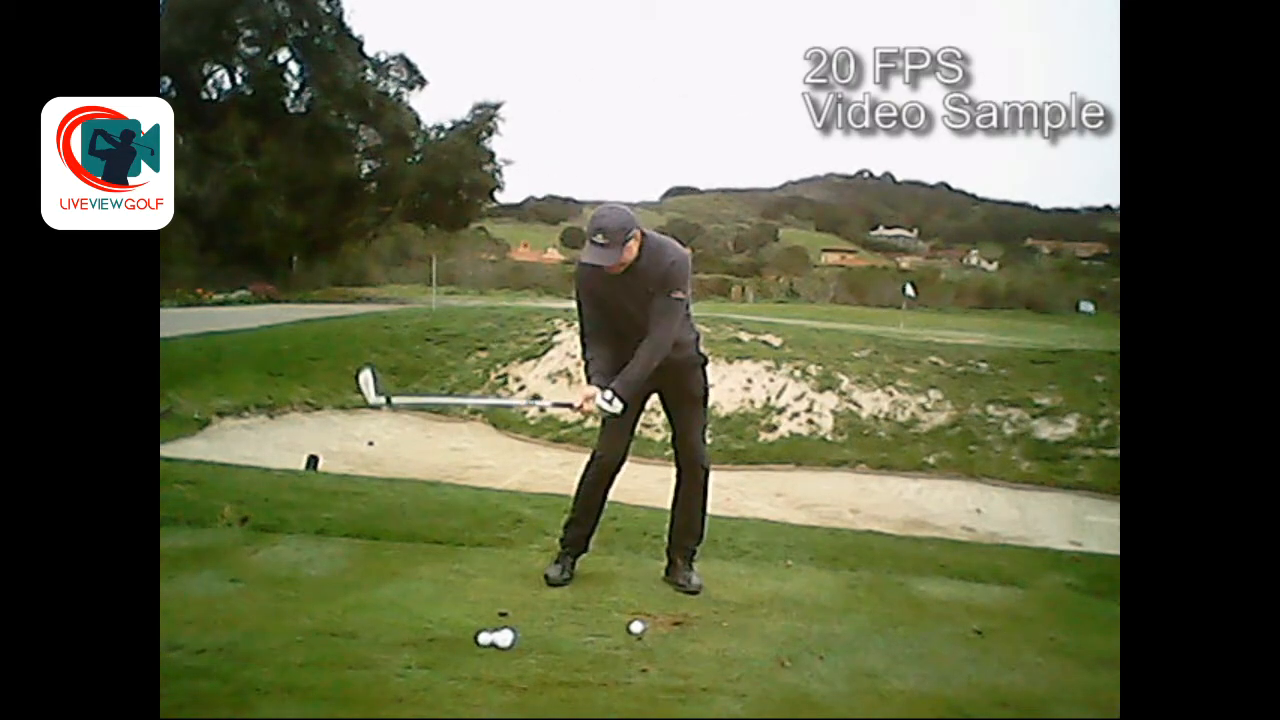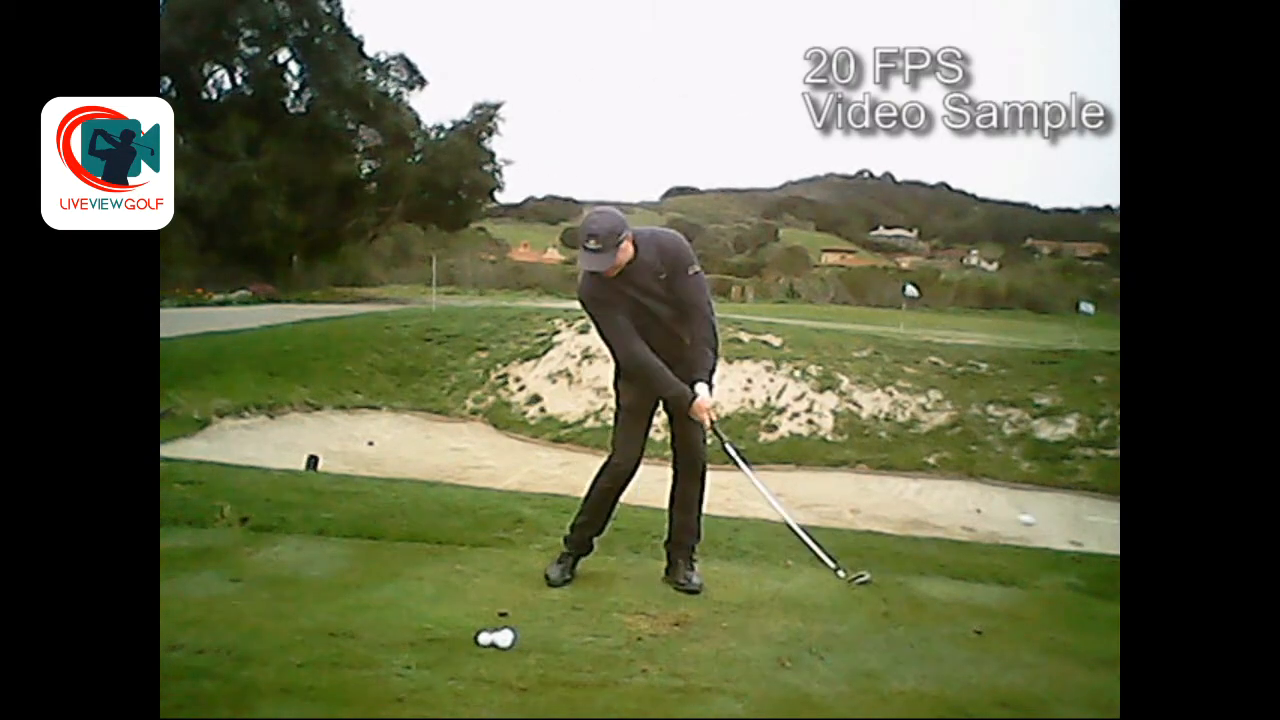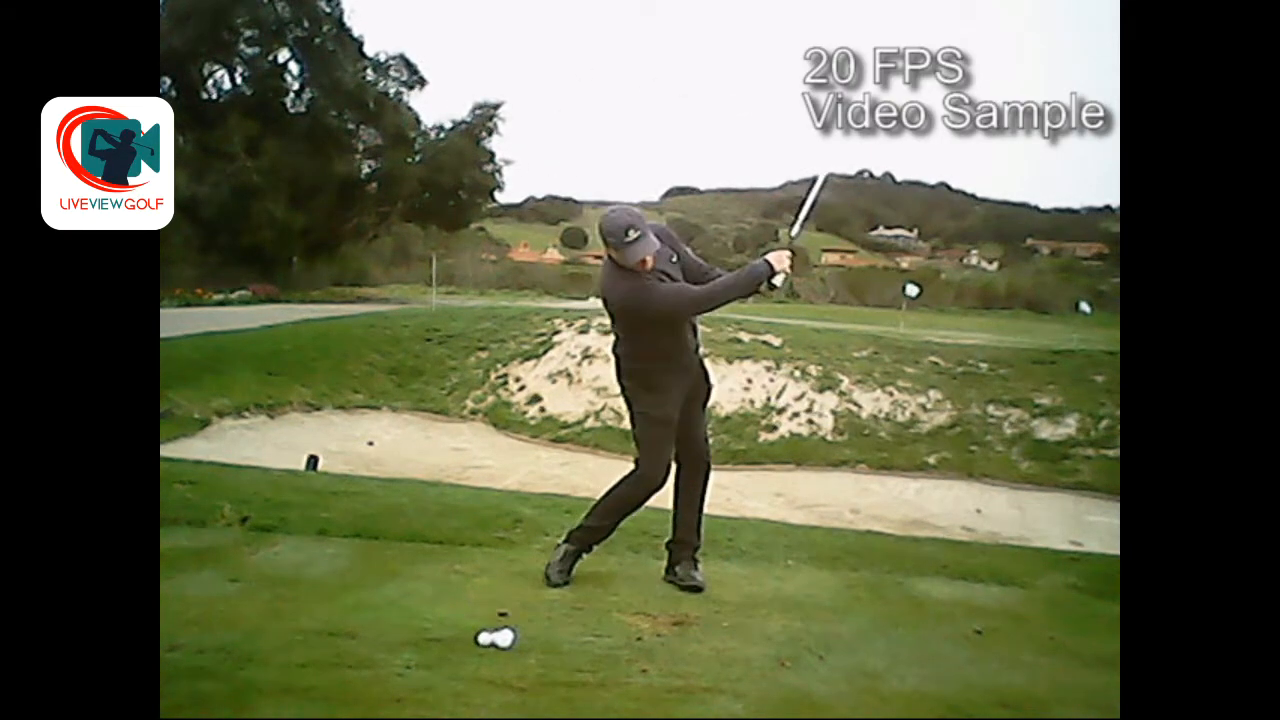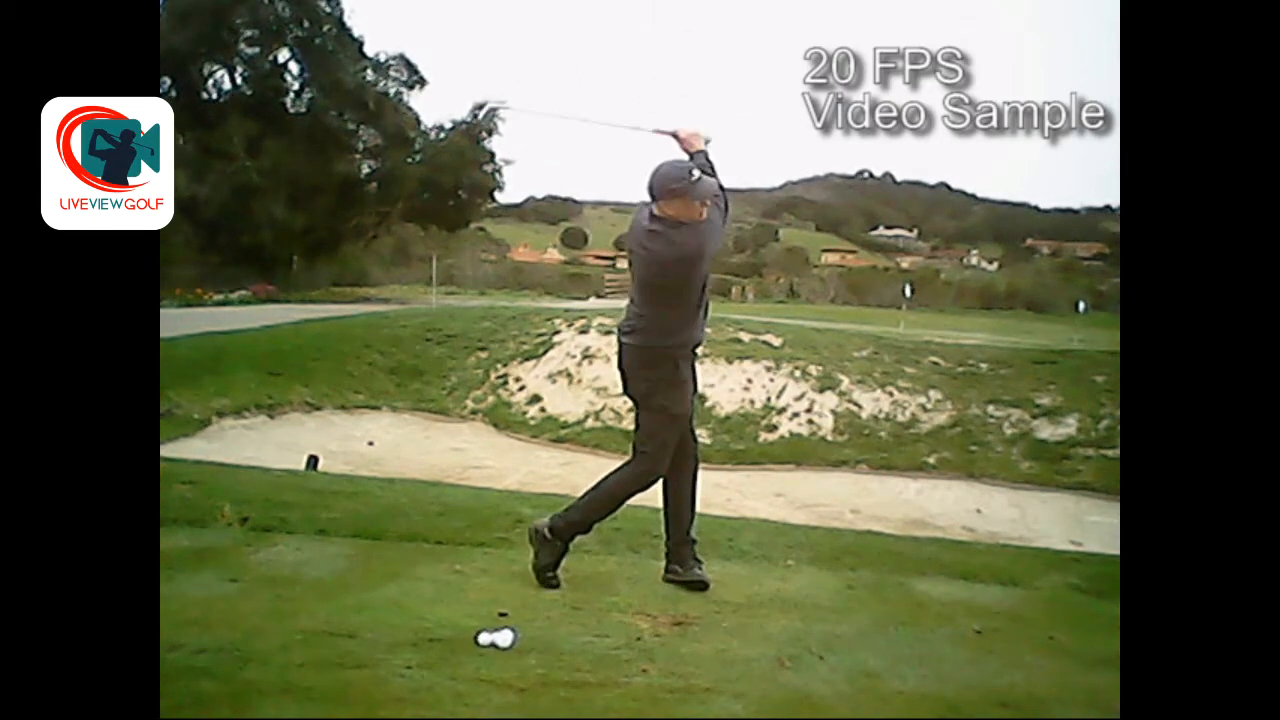
dt=0.5s
person 1, frame 1
left shoulder: (671, 260)
right shoulder: (590, 272)
left elbow: (661, 336)
right elbow: (595, 336)
left wrist: (616, 390)
right wrist: (596, 382)
left hip: (679, 365)
right hip: (624, 367)
left knee: (693, 461)
right knee: (607, 457)
left ankle: (681, 559)
right ankle: (570, 549)
person 1, frame 2
left shoulder: (670, 246)
right shoulder: (592, 287)
left elbow: (700, 314)
right elbow: (632, 350)
left wrist: (702, 379)
right wrist: (685, 397)
left hip: (687, 363)
right hip: (639, 372)
left knee: (692, 460)
right knee: (622, 462)
left ankle: (680, 558)
right ankle: (574, 549)
person 1, frame 3
left shoulder: (658, 244)
right shoulder: (625, 291)
left elbow: (702, 273)
right elbow: (706, 298)
left wrist: (760, 270)
right wrist: (765, 269)
left hip: (686, 365)
right hip: (649, 380)
left knee: (696, 460)
right knee: (651, 471)
left ankle: (683, 558)
right ankle: (574, 545)
person 1, frame 4
left shoulder: (644, 221)
right shoulder: (688, 247)
right elbow: (719, 210)
left wrist: (695, 159)
right wrist: (700, 154)
left hip: (664, 354)
right hip: (659, 362)
left knee: (683, 456)
right knee: (649, 463)
left ankle: (680, 557)
right ankle: (557, 531)
